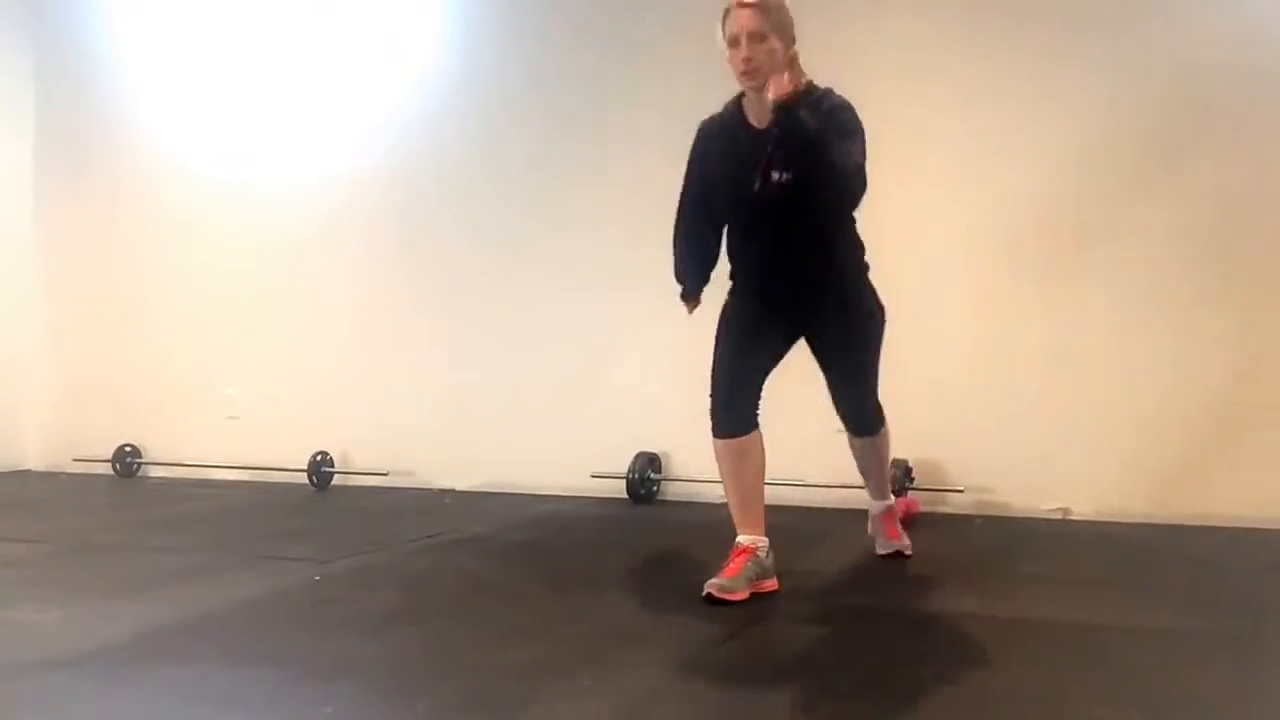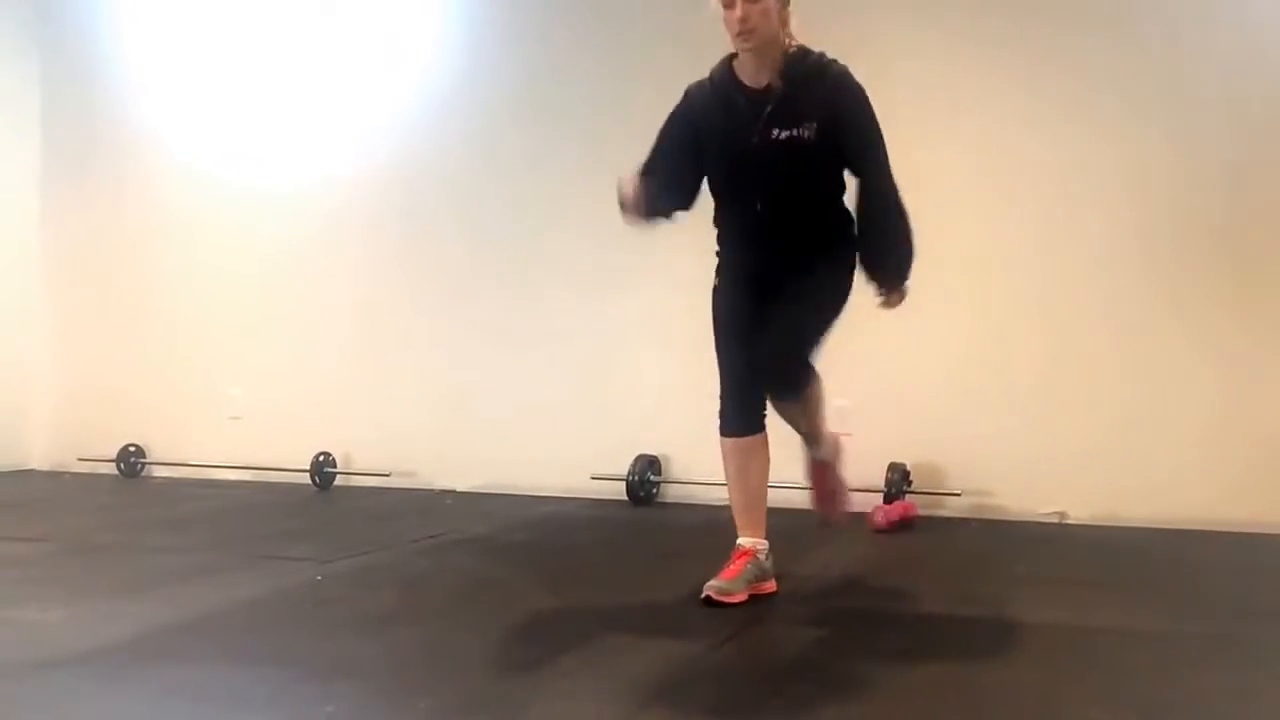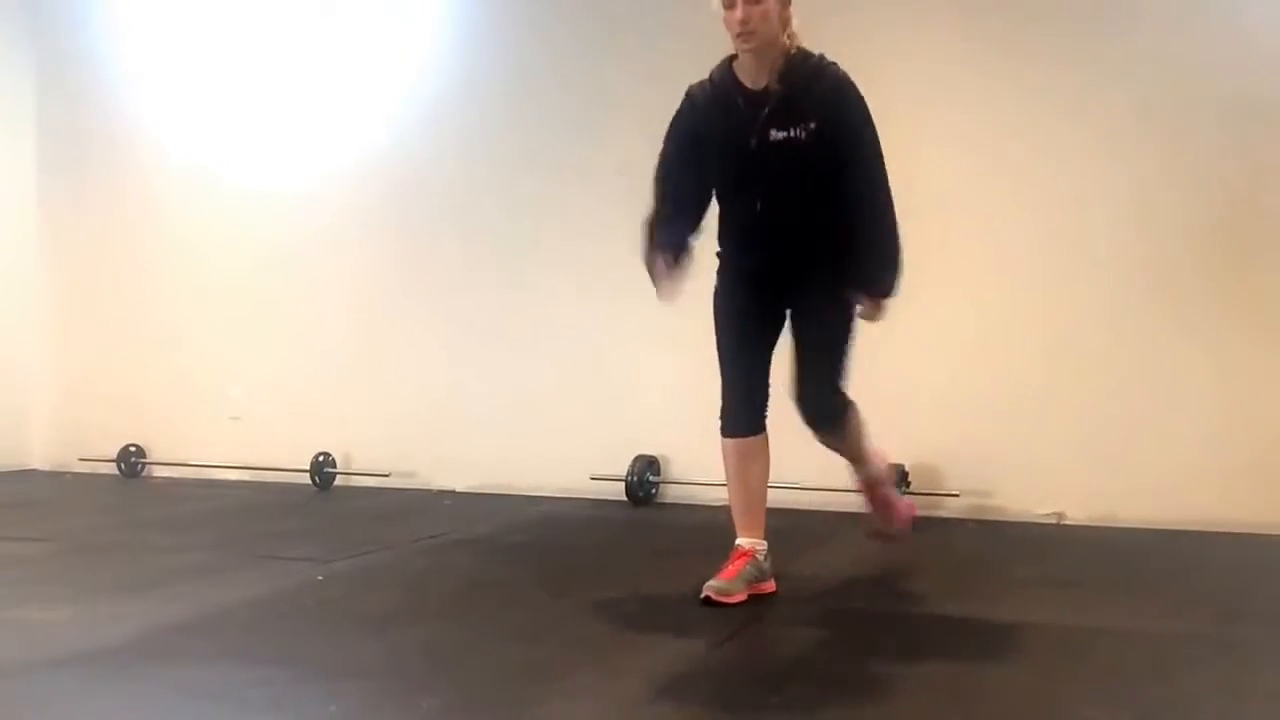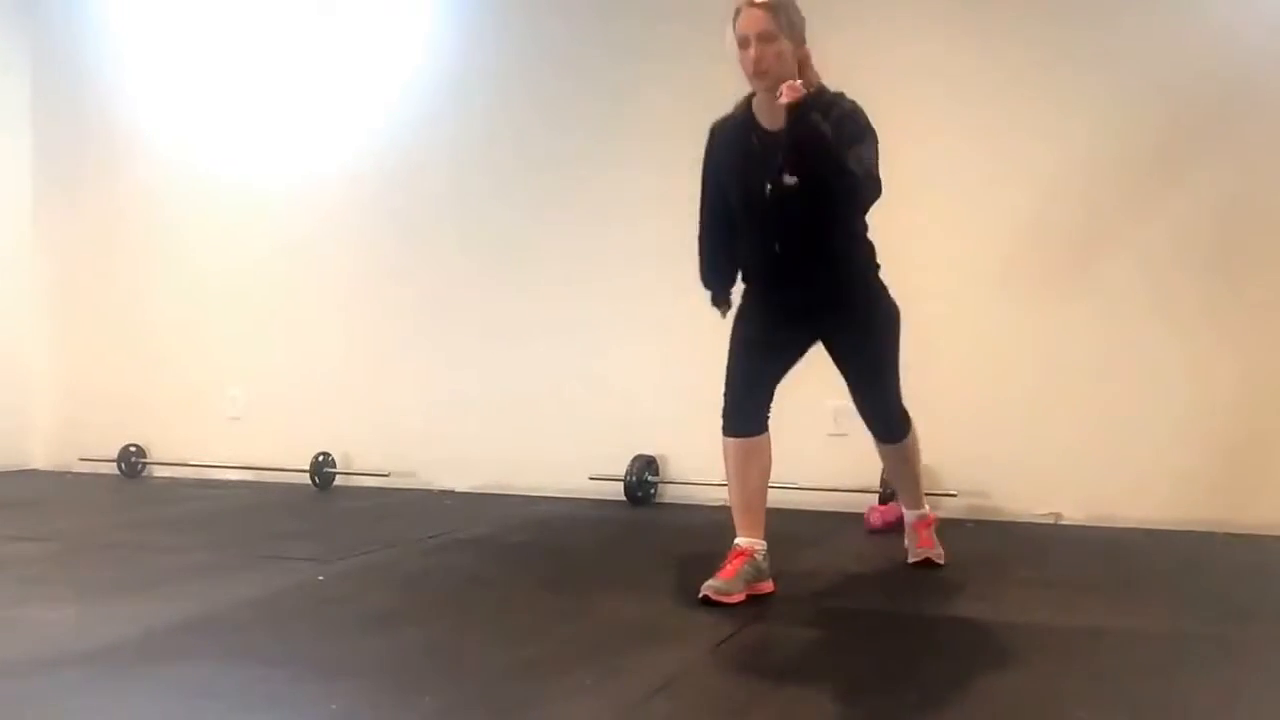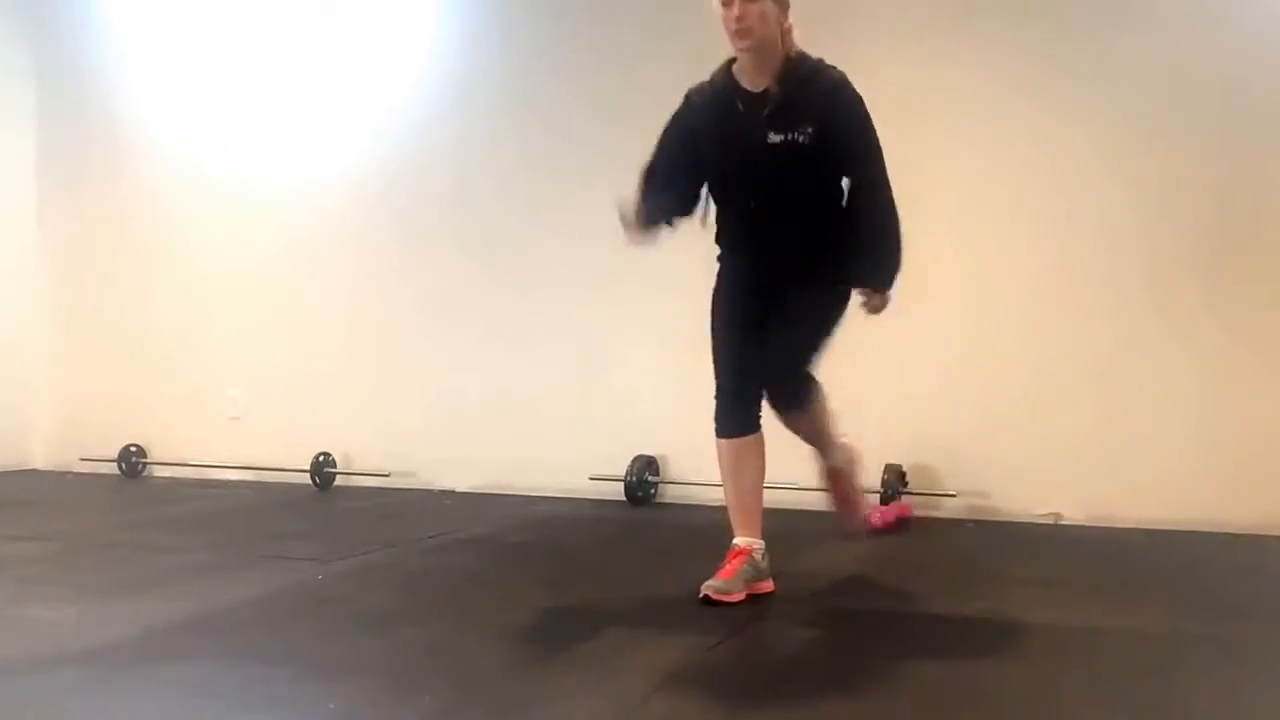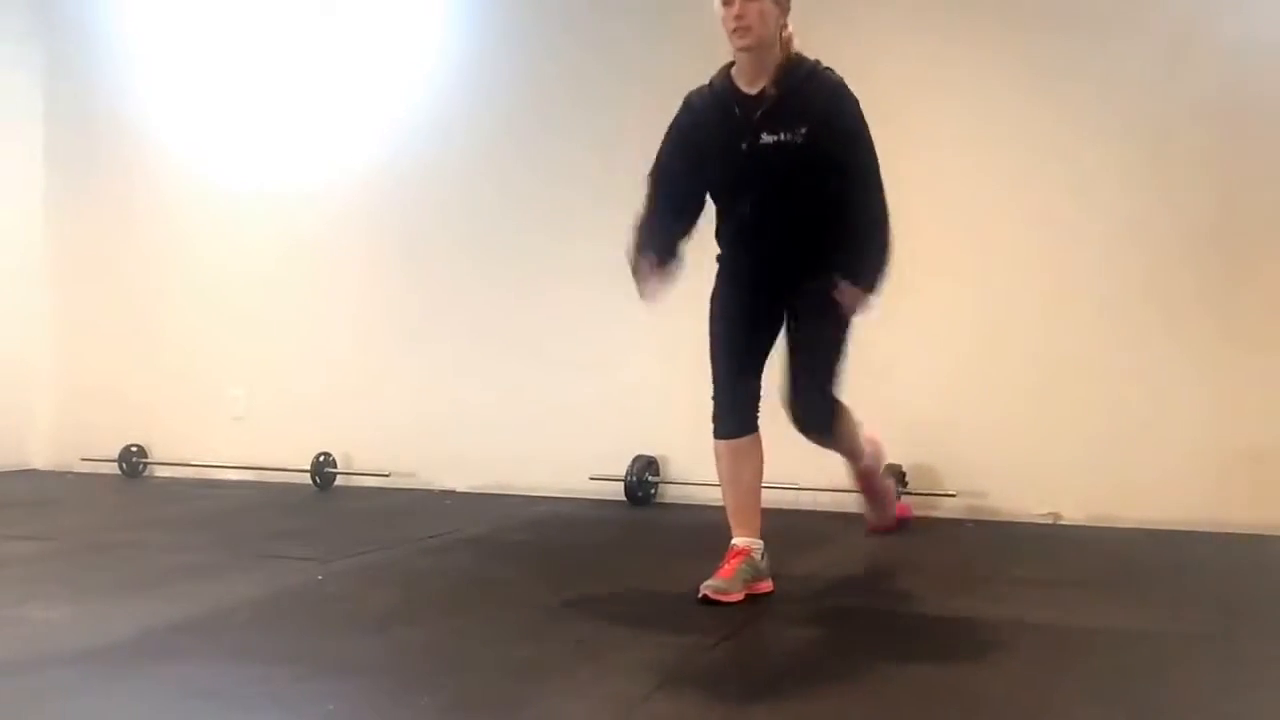
dt=0.3s
person 1, frame 1
left shoulder: (829, 115)
right shoulder: (715, 136)
left elbow: (846, 188)
right elbow: (698, 216)
left wrist: (792, 119)
right wrist: (691, 280)
left hip: (836, 294)
right hip: (756, 296)
left knee: (858, 410)
right knee: (729, 401)
left ankle: (882, 509)
right ankle: (752, 552)
person 1, frame 2
left shoulder: (828, 86)
right shoulder: (704, 102)
left elbow: (873, 180)
right elbow: (671, 185)
left wrist: (889, 267)
right wrist: (638, 196)
left hip: (821, 259)
right hip: (744, 266)
left knee: (782, 359)
right knee: (740, 402)
left ankle: (821, 450)
right ankle: (753, 554)
person 1, frame 3
left shoulder: (827, 88)
right shoulder: (705, 103)
left elbow: (869, 188)
right elbow: (680, 192)
left wrist: (877, 278)
right wrist: (664, 250)
left hip: (825, 268)
right hip: (745, 272)
left knee: (819, 400)
right knee: (741, 405)
left ankle: (871, 472)
right ankle: (751, 555)
person 1, frame 4
left shoulder: (839, 117)
right shoulder: (727, 135)
left elbow: (860, 190)
right elbow: (718, 219)
left wrist: (805, 126)
right wrist: (719, 284)
left hip: (851, 295)
right hip: (772, 299)
left knee: (883, 412)
right knee: (744, 404)
left ankle: (918, 517)
right ankle: (750, 556)
person 1, frame 5
left shoulder: (824, 91)
right shoulder: (703, 106)
left elbow: (870, 184)
right elbow: (672, 184)
left wrist: (877, 271)
right wrist: (645, 211)
left hip: (819, 270)
right hip: (743, 270)
left knee: (779, 373)
right knee: (734, 403)
left ankle: (836, 460)
right ankle: (748, 555)
person 1, frame 6
left shoulder: (820, 92)
right shoulder: (702, 108)
left elbow: (862, 187)
right elbow: (673, 193)
left wrist: (862, 270)
right wrist: (652, 254)
left hip: (818, 270)
right hip: (743, 273)
left knee: (809, 406)
right knee: (732, 405)
left ankle: (864, 458)
right ankle: (747, 556)
